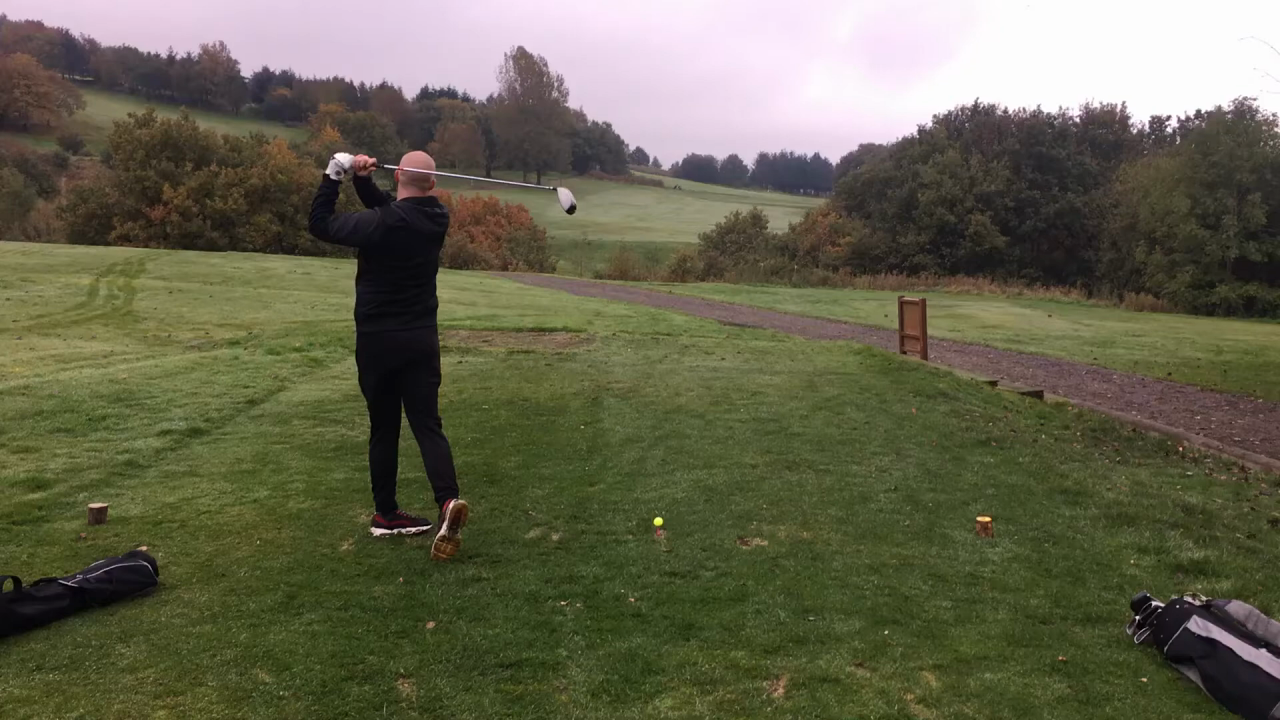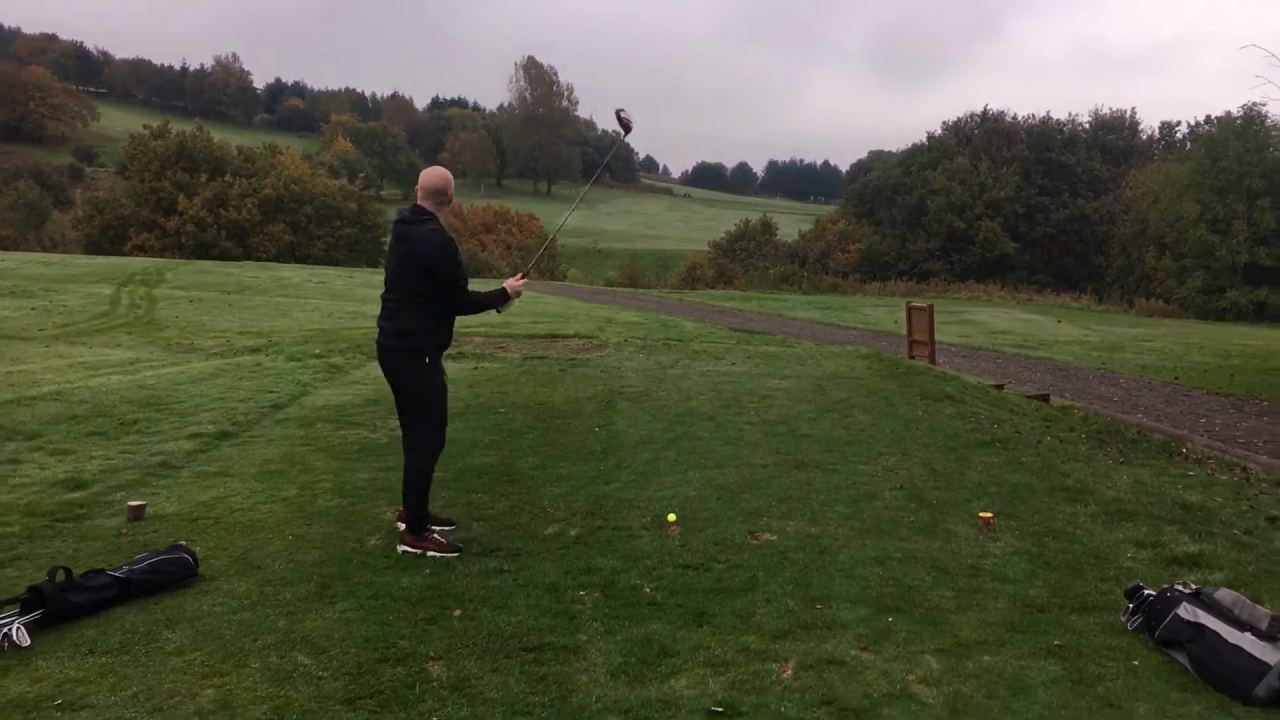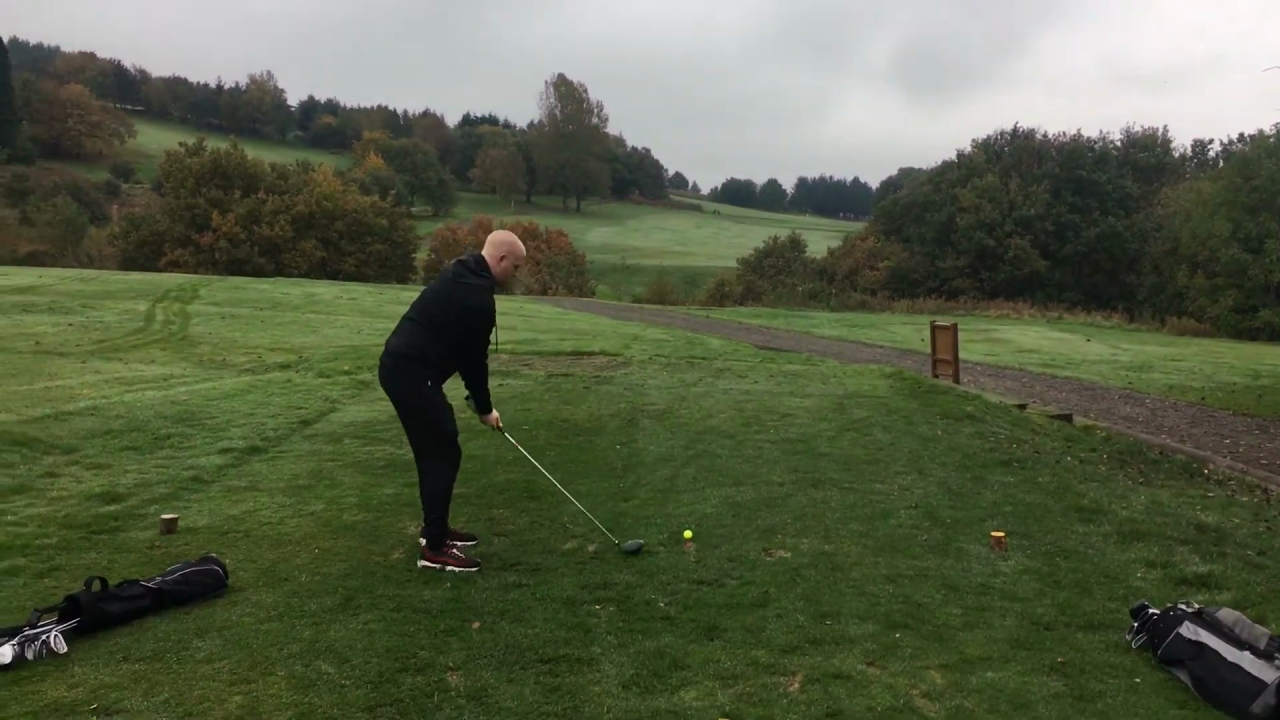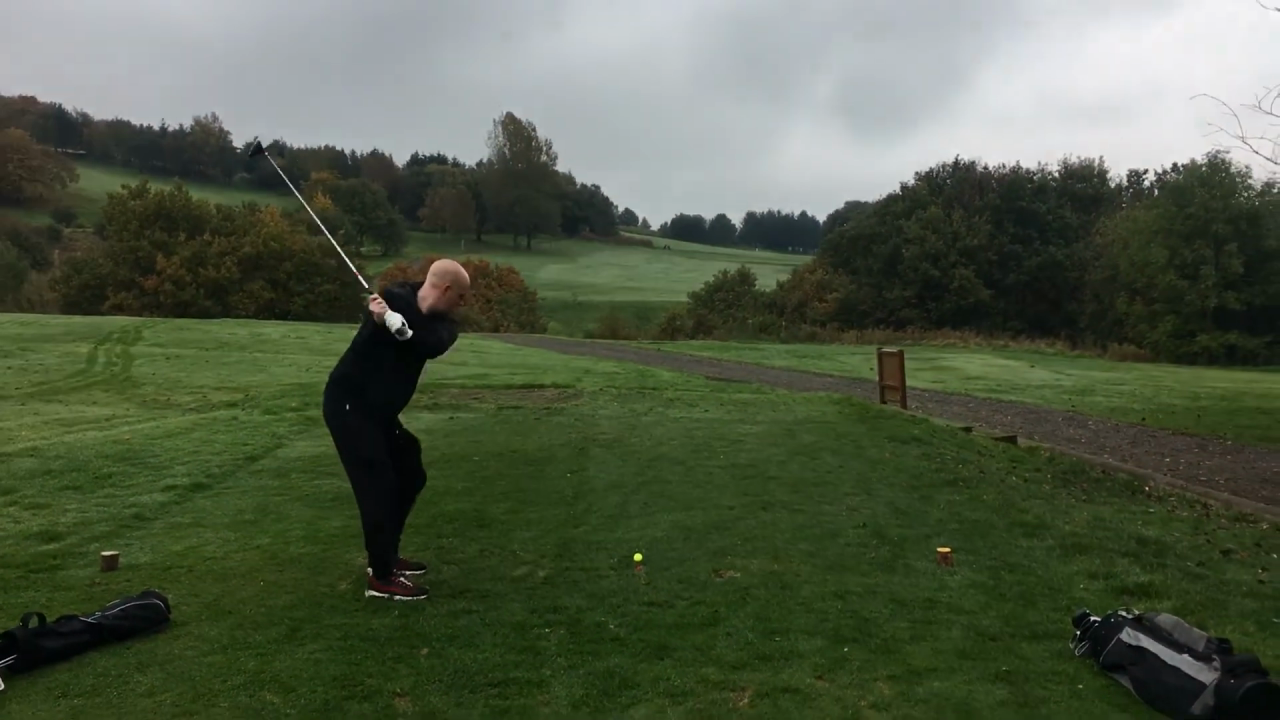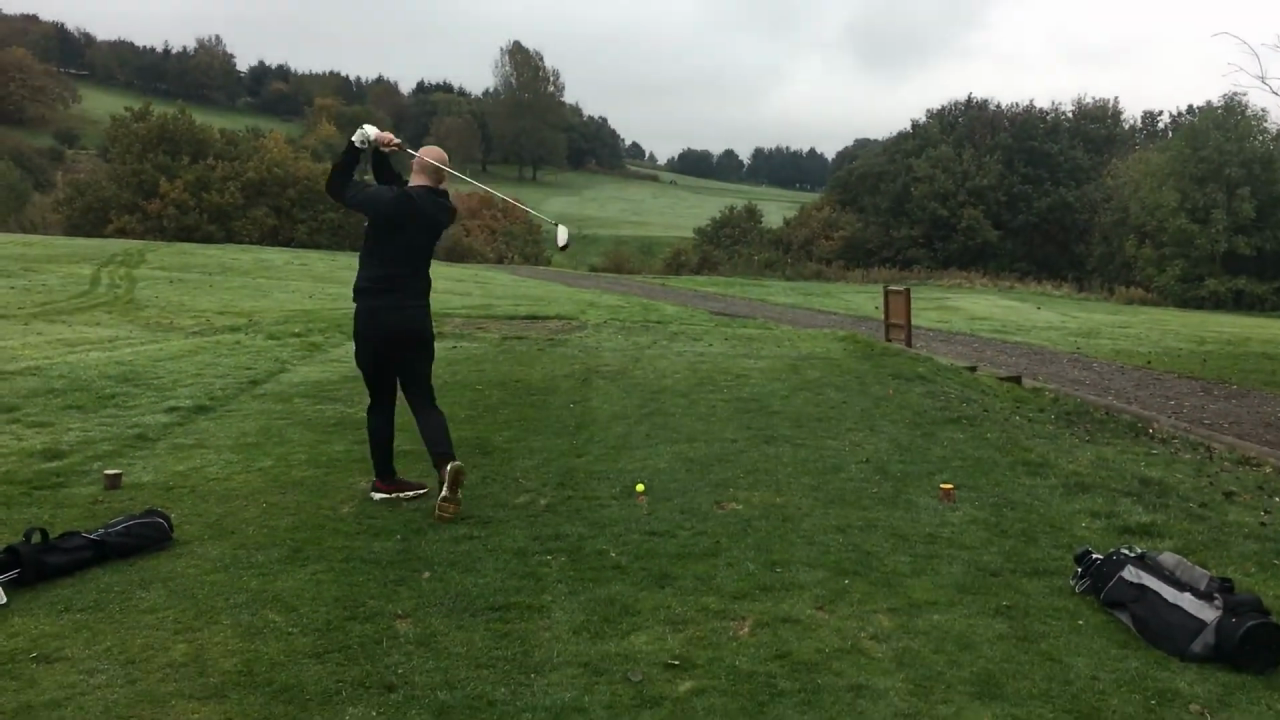
dt=1s
person 1, frame 1
left shoulder: (382, 224)
right shoulder: (436, 220)
left elbow: (320, 225)
left wrist: (335, 172)
right wrist: (360, 178)
left hip: (377, 339)
right hip: (421, 338)
left knee: (383, 427)
right knee: (427, 424)
left ankle: (386, 513)
right ankle: (448, 500)
person 1, frame 2
left shoulder: (406, 232)
right shoulder: (436, 242)
right elbow: (459, 302)
left wrist: (492, 295)
right wrist: (504, 294)
left hip: (397, 344)
right hip: (416, 351)
left knee: (418, 432)
right knee: (426, 438)
left ankle: (413, 511)
right ankle: (414, 533)
person 1, frame 3
left shoulder: (461, 276)
right shoulder: (477, 297)
right elbow: (474, 358)
left wrist: (478, 400)
right wrist: (485, 408)
left hip: (402, 364)
right hip: (412, 373)
left knee: (434, 451)
right knee: (443, 454)
left ankle: (435, 527)
right ankle: (435, 547)
person 1, frame 4
left shoulder: (445, 325)
right shoulder: (393, 300)
left elbow: (432, 346)
right elbow: (368, 348)
right wrist: (382, 321)
left hip: (383, 411)
right hip: (349, 405)
left knee: (411, 476)
right knee: (378, 486)
left ankle: (385, 555)
right ankle: (381, 576)
person 1, frame 5
left shoulder: (394, 203)
right shoulder: (440, 211)
left elbow: (336, 187)
left wrist: (363, 139)
right wrist: (378, 150)
left hip: (373, 314)
right hip: (414, 316)
left knee: (381, 399)
right knee: (422, 397)
left ankle: (385, 479)
right ankle: (446, 465)
